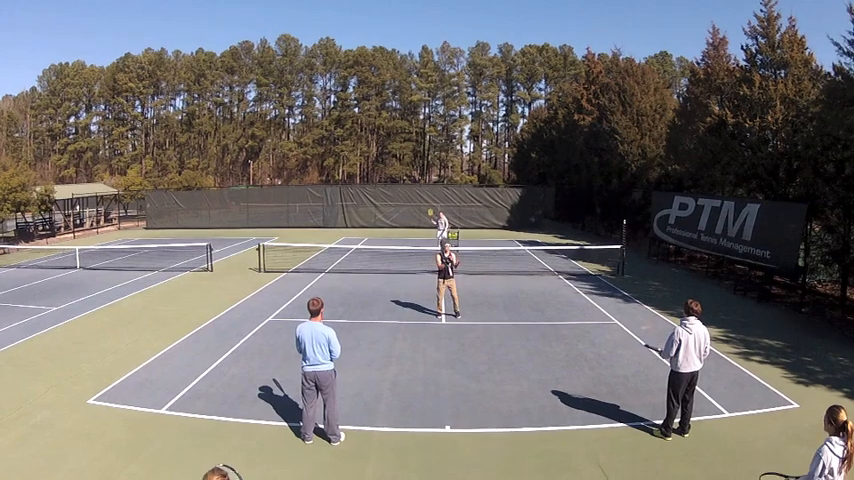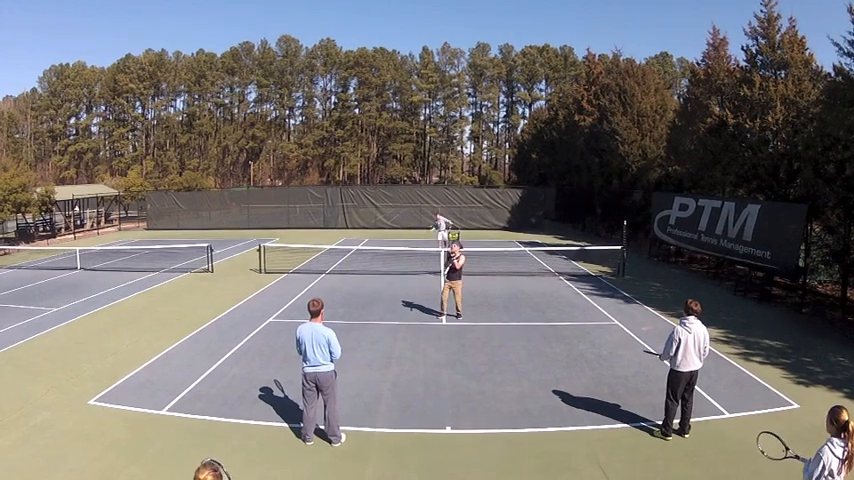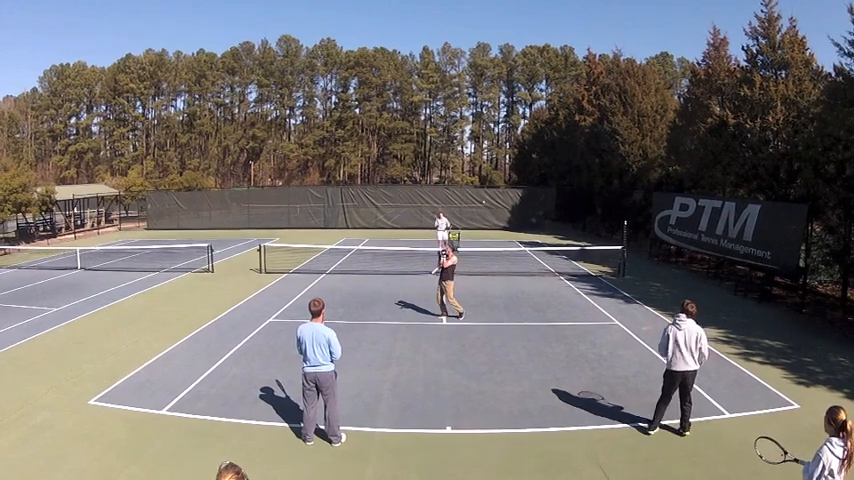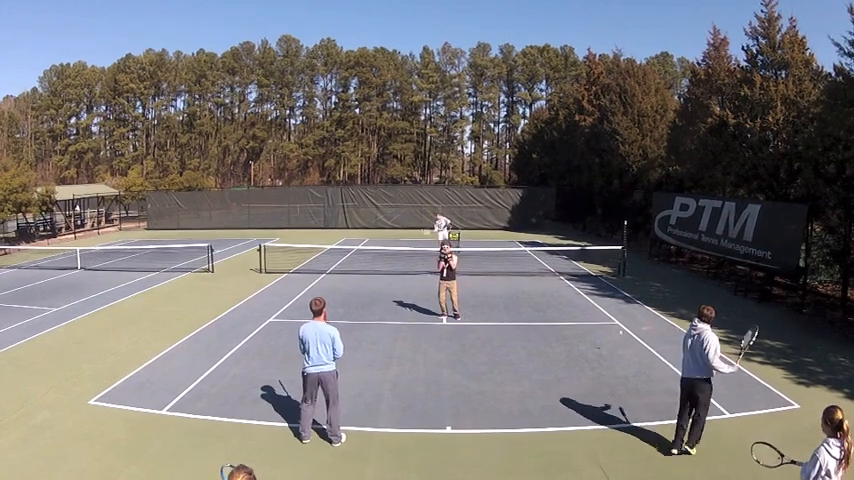
dt=0.7s
person 1, frame 1
left shoulder: (300, 329)
right shoulder: (328, 331)
left elbow: (299, 350)
right elbow: (336, 354)
left hip: (307, 371)
right hip: (326, 371)
left knee: (308, 405)
right knee: (330, 405)
left ankle: (307, 435)
right ankle: (334, 436)
person 1, frame 2
left shoulder: (300, 330)
right shoulder: (328, 332)
left elbow: (299, 351)
right elbow: (336, 355)
left hip: (308, 372)
right hip: (326, 372)
left knee: (309, 405)
right knee: (331, 406)
left ankle: (308, 436)
right ankle: (335, 438)
person 1, frame 3
left shoulder: (301, 329)
right shoulder: (328, 332)
left elbow: (300, 351)
right elbow: (336, 356)
left hip: (308, 372)
right hip: (326, 373)
left knee: (309, 406)
right knee: (331, 406)
left ankle: (308, 436)
right ankle: (335, 437)
person 1, frame 4
left shoulder: (303, 329)
right shoulder: (332, 331)
left elbow: (302, 351)
right elbow: (338, 353)
left hip: (310, 372)
right hip: (328, 372)
left knee: (307, 403)
right knee: (333, 405)
left ankle: (304, 434)
right ankle: (335, 437)
person 2, frame 1
left shoulder: (679, 330)
right shoulder: (703, 330)
left elbow: (669, 353)
right elbow: (706, 352)
left wrist: (661, 353)
left hip: (680, 371)
right hip: (695, 371)
left knee: (674, 402)
right knee: (688, 400)
left ankle: (666, 431)
right ankle: (684, 429)
person 2, frame 2
left shoulder: (679, 330)
right shoulder: (703, 330)
left elbow: (669, 352)
right elbow: (705, 352)
left wrist: (662, 356)
left hip: (679, 370)
right hip: (694, 370)
left knee: (672, 401)
right knee: (688, 400)
left ankle: (666, 431)
right ankle: (684, 429)
person 2, frame 3
left shoulder: (670, 328)
right shoulder: (698, 330)
left elbow: (662, 351)
right elbow: (704, 354)
right wrist: (697, 364)
left hip: (673, 370)
right hip: (690, 371)
left knee: (665, 398)
right knee: (686, 400)
left ankle: (653, 426)
right ankle: (685, 428)
person 2, frame 4
left shoulder: (689, 333)
right shoulder: (710, 337)
right elbow: (714, 363)
right wrist: (731, 368)
left hip: (686, 378)
right hip: (702, 381)
left knee: (684, 413)
right knee: (700, 414)
left ankle: (676, 445)
right ankle: (690, 444)
